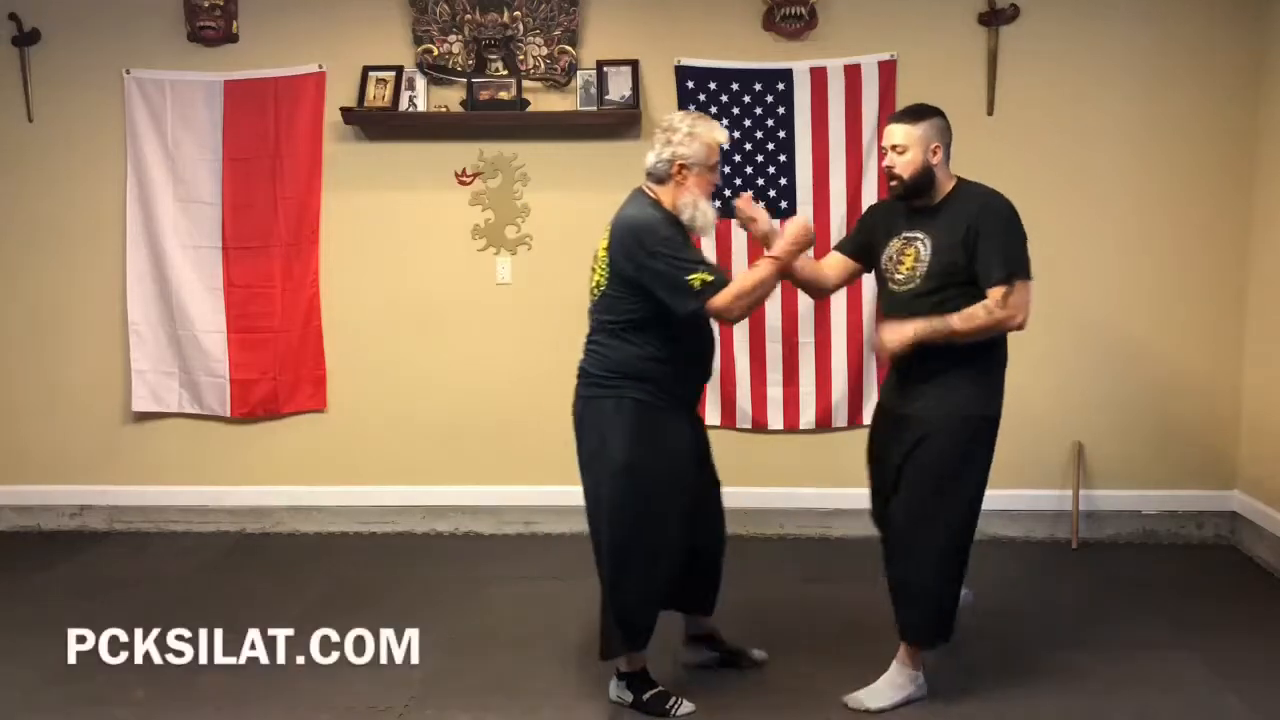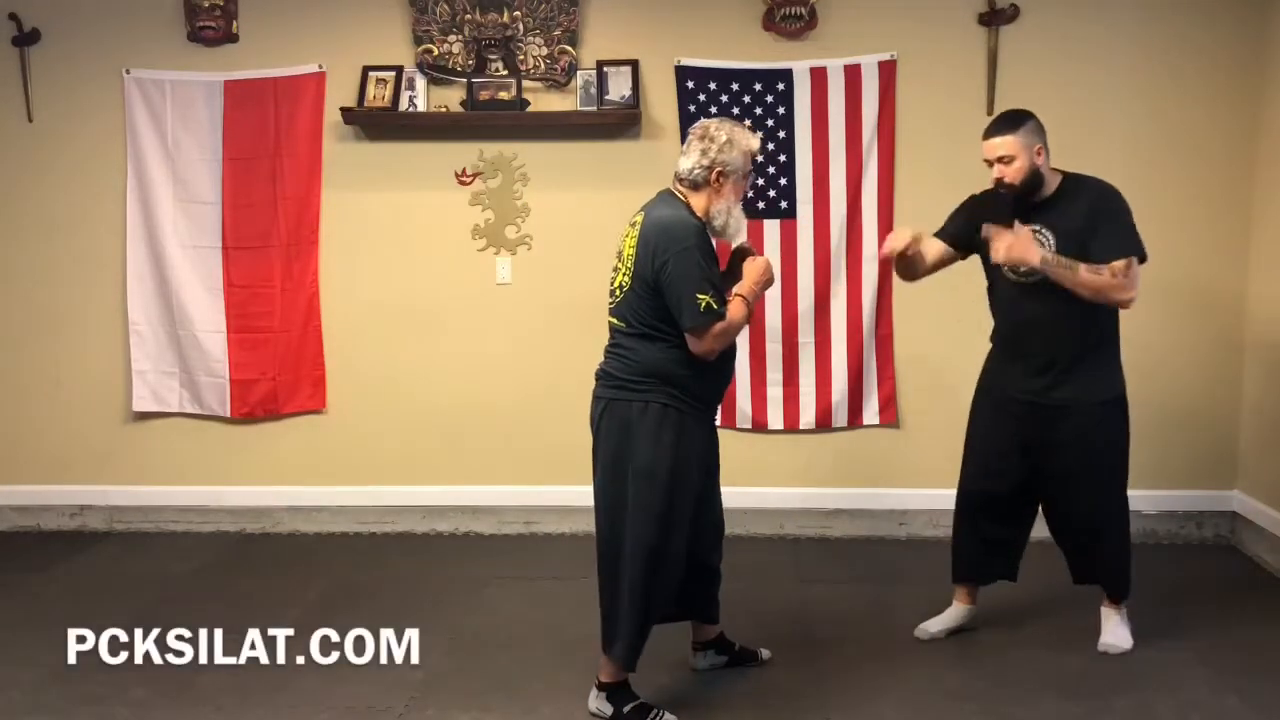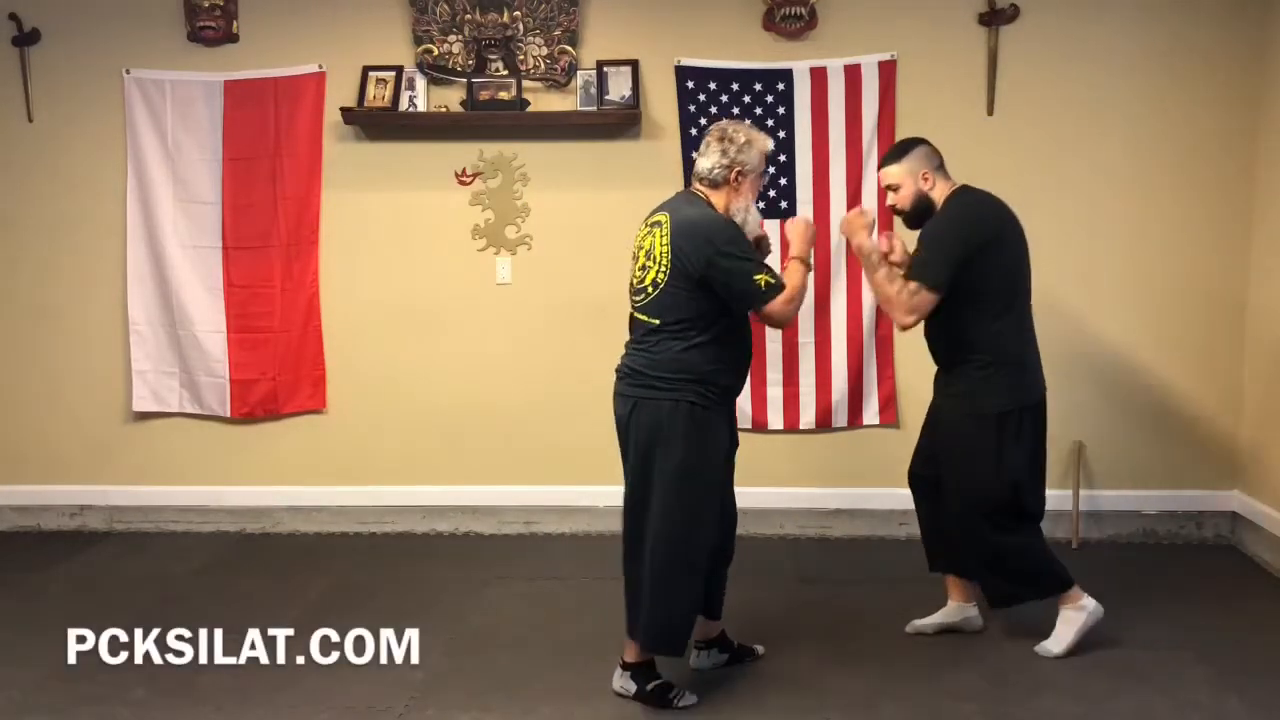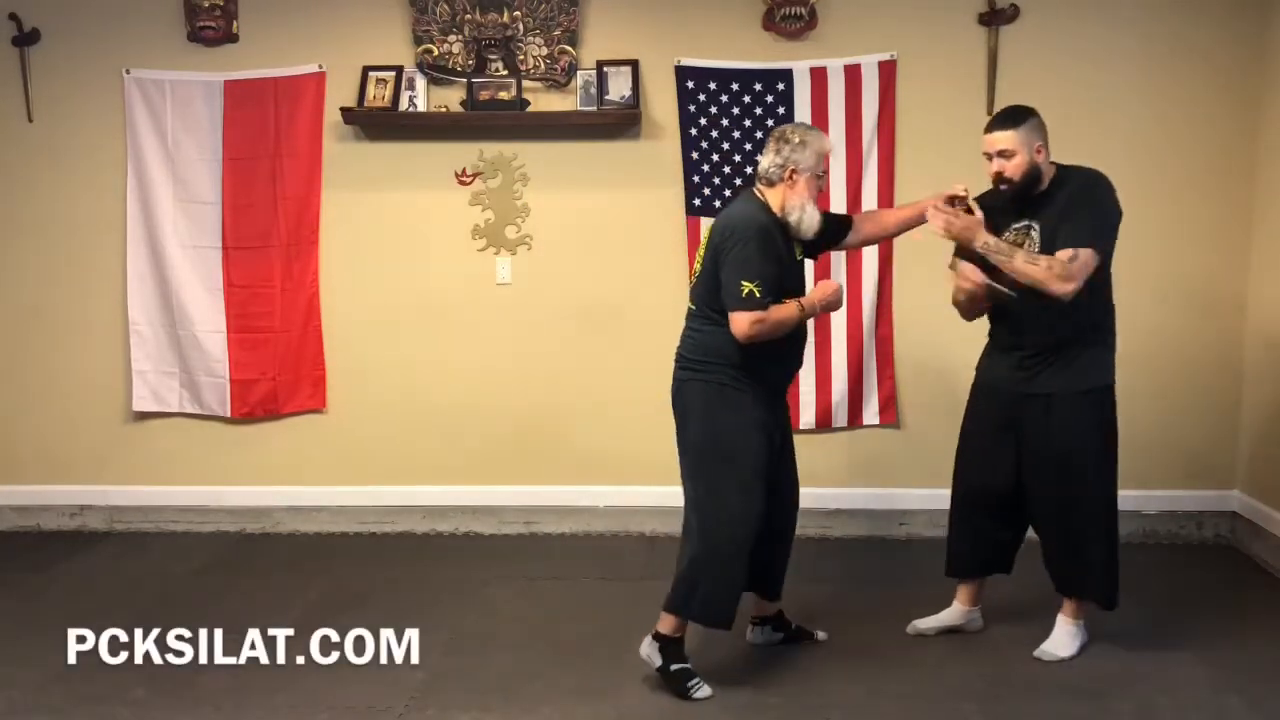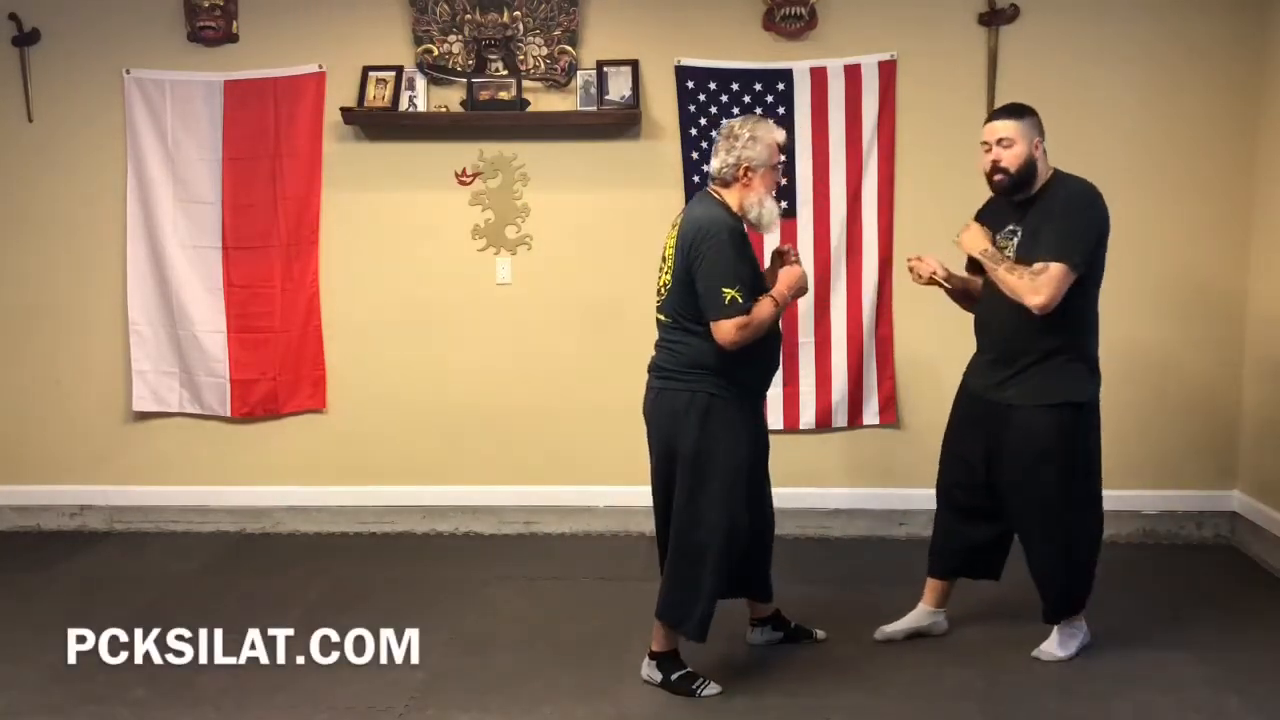
dt=1s
person 1, frame 1
left shoulder: (658, 218)
right shoulder: (644, 227)
left elbow: (693, 299)
right elbow: (726, 307)
left wrist: (755, 269)
right wrist: (781, 255)
left hip: (661, 404)
right hip: (627, 409)
left knee: (697, 521)
right knee: (636, 535)
left ankle: (701, 639)
person 1, frame 2
left shoulder: (667, 213)
right shoulder: (680, 232)
right elbow: (707, 338)
left wrist: (728, 278)
right wrist: (749, 290)
left hip: (670, 408)
right hip: (647, 412)
left knee: (696, 528)
right knee: (641, 540)
left ankle: (709, 642)
person 1, frame 3
left shoulder: (671, 214)
right shoulder: (713, 230)
right elbow: (781, 309)
left wrist: (750, 259)
right wrist: (798, 252)
left hip: (662, 395)
right hip: (672, 405)
left knee: (709, 521)
right knee: (668, 529)
left ankle: (709, 640)
right ankle: (635, 665)
person 1, frame 4
left shoulder: (785, 224)
right shoulder: (746, 226)
left elbow: (862, 226)
right elbow: (747, 326)
left wrist: (931, 208)
right wrist: (813, 303)
left hip: (757, 392)
right hip: (718, 392)
left knee: (775, 504)
right knee: (725, 516)
left ankle: (767, 618)
right ankle: (665, 639)
person 1, frame 5
left shoulder: (711, 214)
right shoulder: (716, 229)
right elbow: (732, 331)
left wrist: (767, 278)
right wrist: (783, 293)
left hip: (719, 397)
right hip: (698, 401)
left knee: (749, 510)
right knee: (700, 523)
left ankle: (764, 618)
right ankle: (662, 655)
person 2, frame 1
left shoulder: (986, 211)
right shoulder: (883, 215)
left elbow: (1011, 311)
right elbow: (821, 279)
left wrist: (918, 329)
right wrist: (770, 234)
left hip: (960, 401)
right hip: (901, 393)
left knee: (925, 526)
right knee: (896, 517)
left ankle: (905, 670)
right ankle: (944, 593)
person 2, frame 2
left shoulder: (1095, 200)
right shoulder: (983, 208)
left elbow: (1123, 288)
right elbow: (925, 261)
left wrist: (1040, 260)
right wrist: (903, 249)
left hip: (1085, 389)
right hip: (1007, 382)
left knee: (1092, 504)
right knee: (982, 494)
left ankle: (1114, 607)
right ankle: (964, 603)
person 2, frame 3
left shoulder: (957, 218)
right shoulder: (967, 214)
left elbow: (906, 313)
left wrist: (865, 252)
right wrist: (898, 261)
left hip: (991, 393)
right hip: (969, 386)
left knee: (988, 510)
right knee: (932, 483)
left ankle: (1075, 602)
right ankle: (961, 604)
person 2, frame 4
left shoulder: (1088, 192)
right shoulder: (987, 206)
left elbow: (1065, 281)
right elbow: (971, 306)
left wrist: (982, 240)
right wrist: (965, 282)
left hip: (1074, 381)
right hip: (1001, 374)
left knee: (1071, 500)
right knee: (979, 490)
left ankle: (1072, 617)
right ankle: (965, 606)
person 2, frame 5
left shoulder: (1076, 201)
right shoulder: (994, 210)
left elbow: (1040, 294)
left wrist: (984, 251)
right wrist: (947, 280)
left hip: (1052, 392)
right hip: (986, 383)
left knee: (1053, 512)
right knee: (960, 495)
left ankle: (1070, 621)
right ankle: (932, 609)
